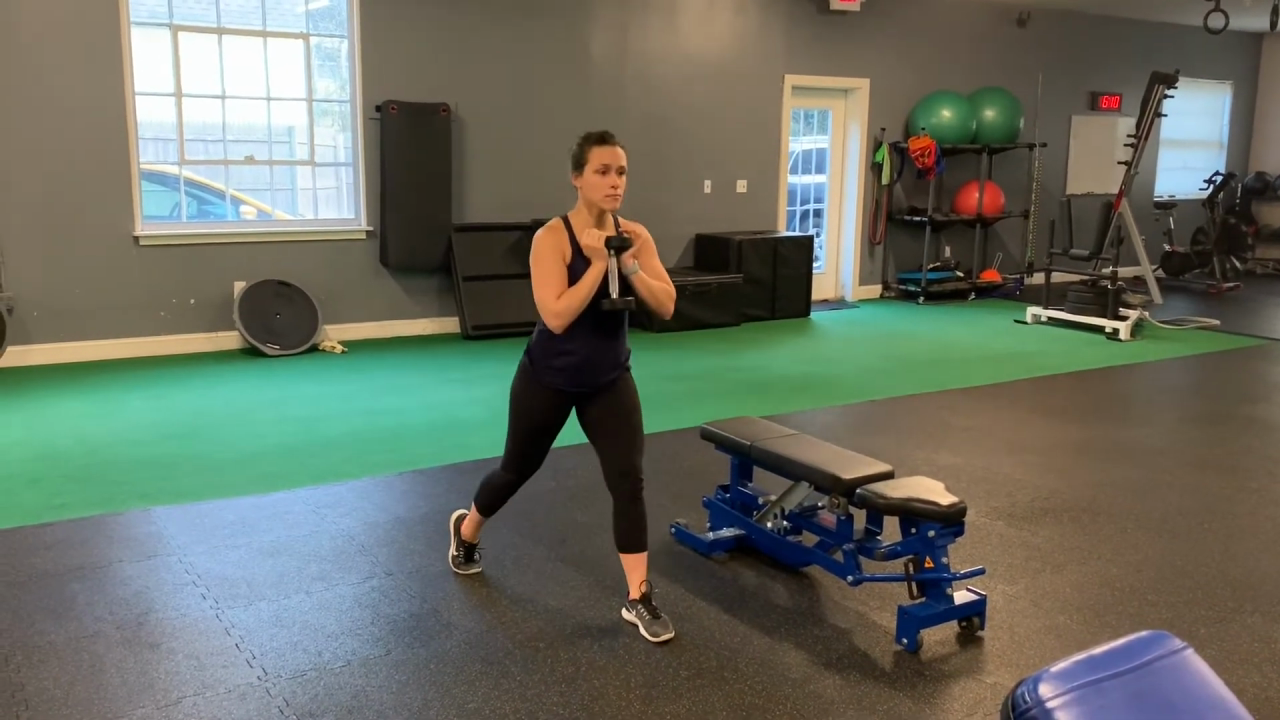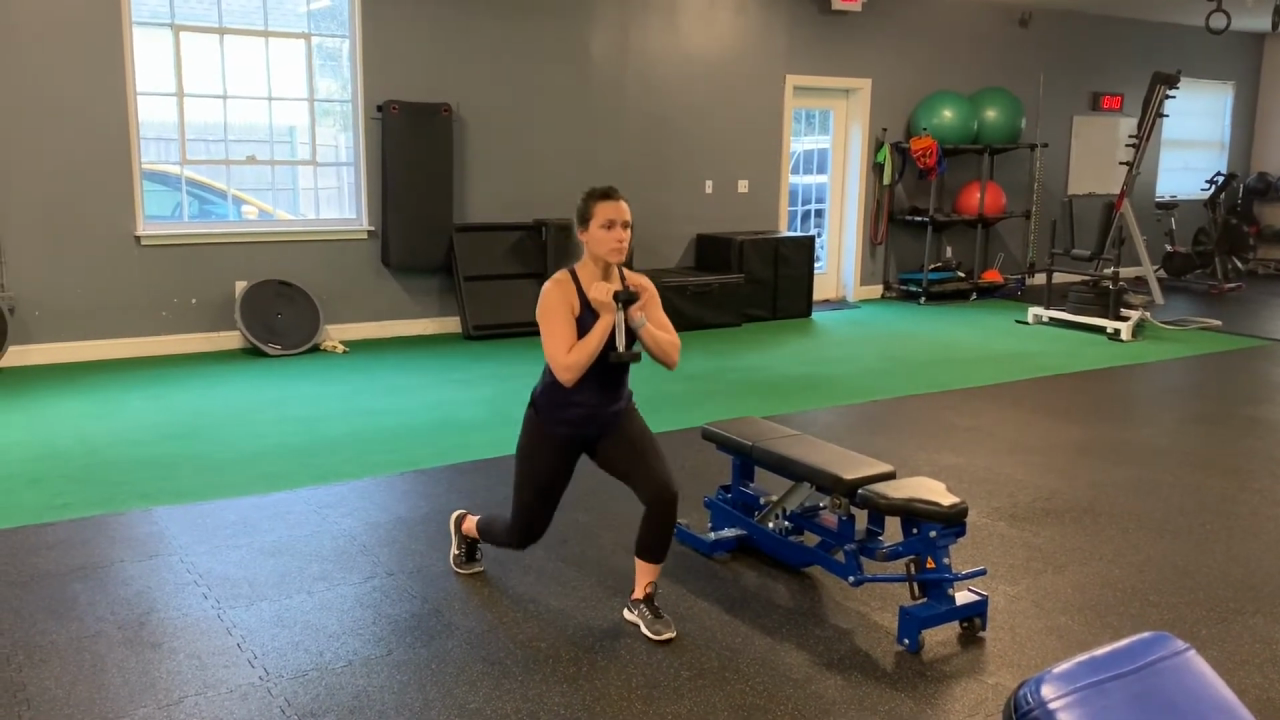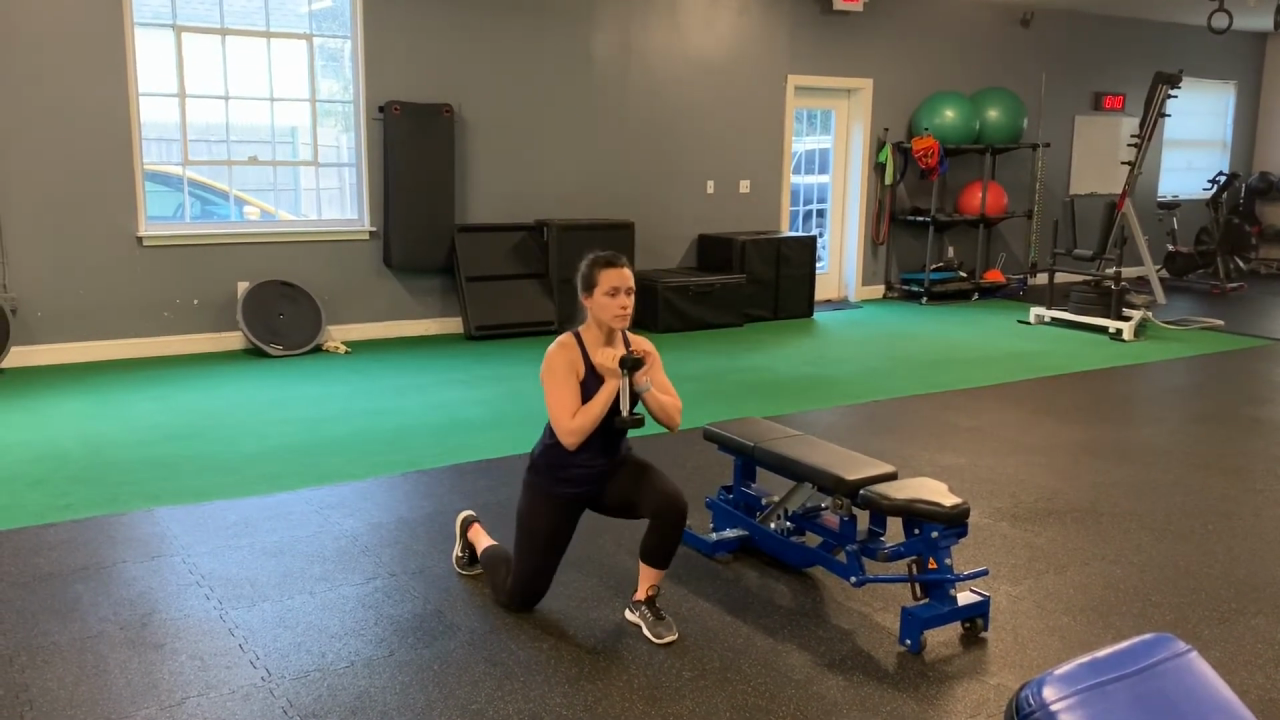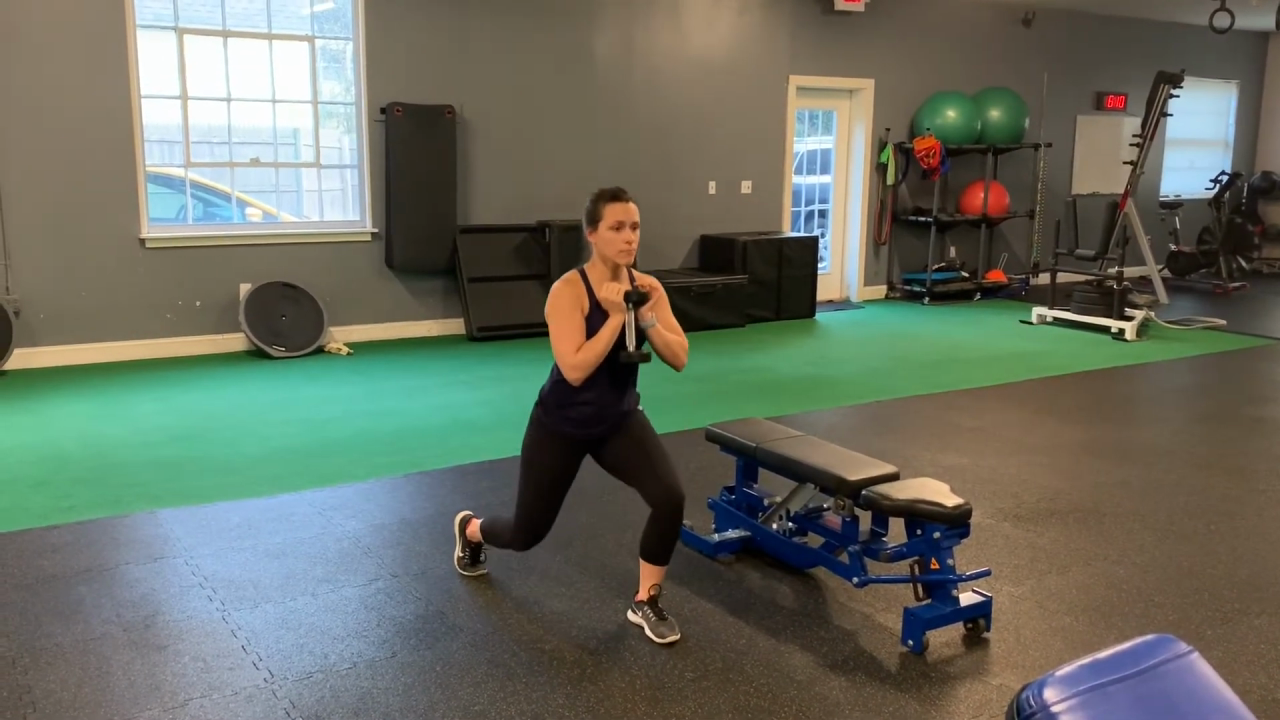
dt=0.4s
person 1, frame 1
left shoulder: (636, 235)
right shoulder: (552, 237)
left elbow: (666, 307)
right elbow: (556, 316)
left wrist: (628, 264)
right wrist: (598, 263)
left hip: (609, 379)
right hip: (548, 378)
left knee: (628, 481)
right knee: (517, 469)
left ankle: (638, 598)
right ankle: (466, 530)
person 1, frame 2
left shoulder: (640, 286)
right shoulder: (559, 290)
left elbow: (672, 356)
right elbow: (567, 371)
left wrist: (635, 317)
right wrist: (606, 316)
left hip: (614, 417)
right hip: (555, 422)
left knee: (664, 494)
right knee: (525, 530)
left ankle: (642, 600)
right ankle: (466, 526)
person 1, frame 3
left shoulder: (641, 348)
right shoulder: (563, 353)
left elbow: (674, 419)
right elbow: (570, 434)
left wrist: (641, 383)
right wrist: (612, 381)
left hip: (613, 469)
right hip: (556, 480)
left knee: (672, 506)
right knee: (521, 597)
left ankle: (643, 602)
right ankle: (472, 531)
person 1, frame 4
left shoulder: (648, 287)
right shoulder: (569, 290)
left elbow: (680, 359)
right elbow: (575, 370)
left wrist: (647, 317)
right wrist: (617, 315)
left hip: (620, 419)
right hip: (561, 424)
left knee: (670, 497)
right knee: (526, 534)
left ankle: (646, 602)
right ankle: (470, 529)
